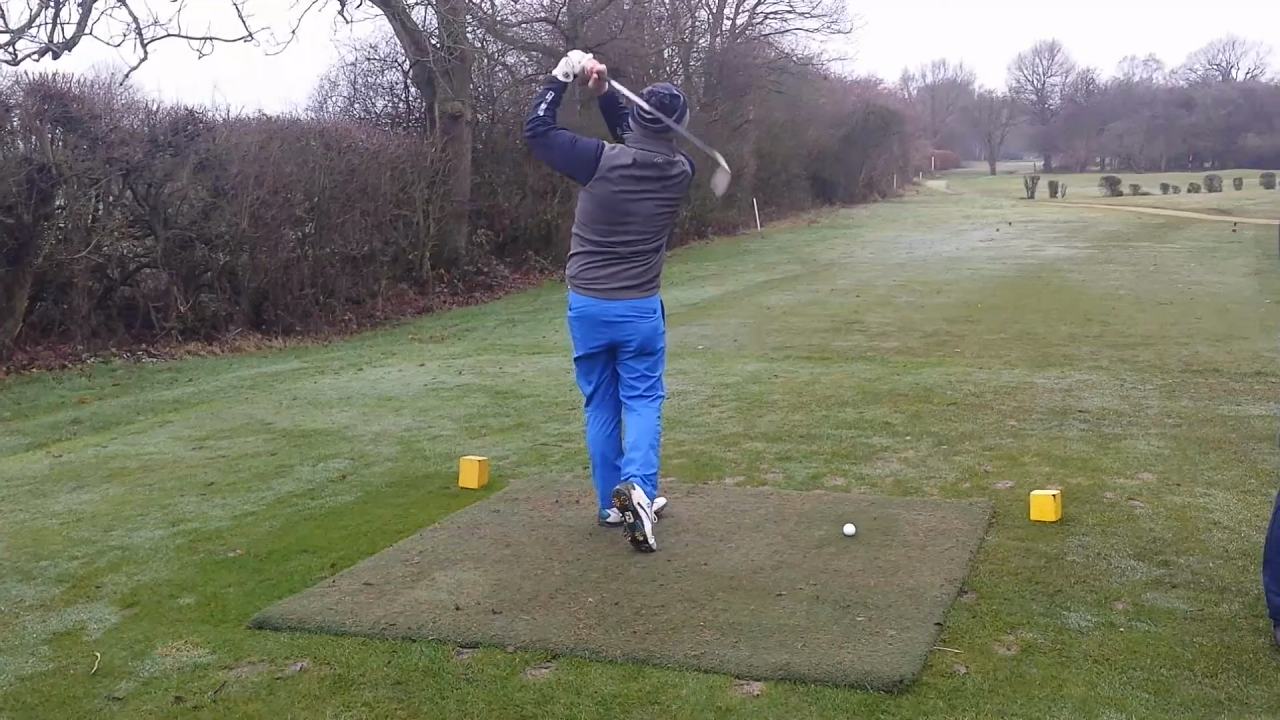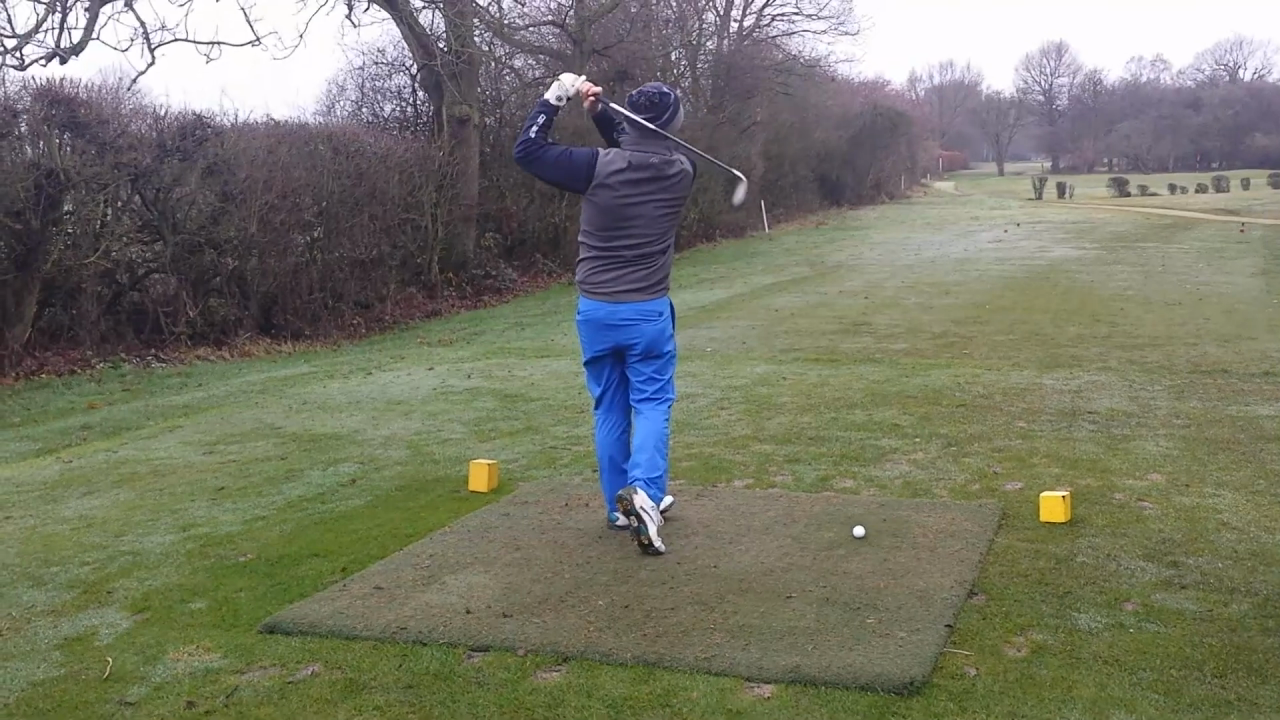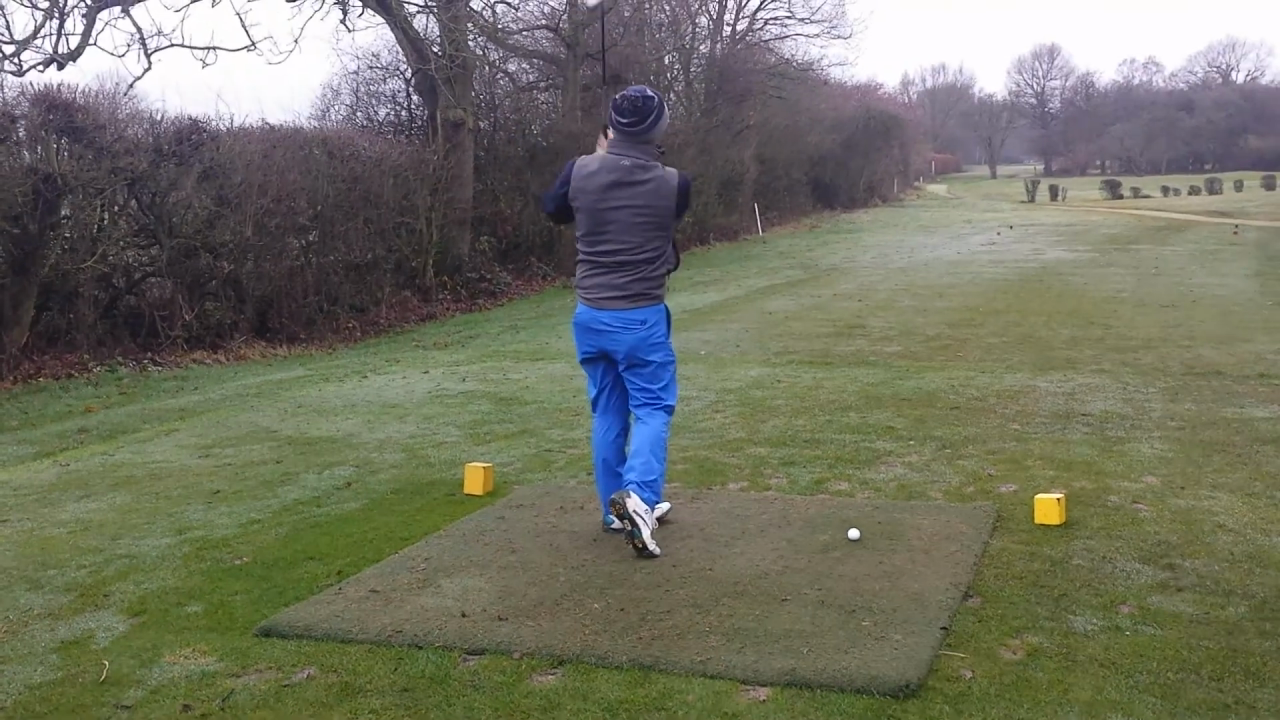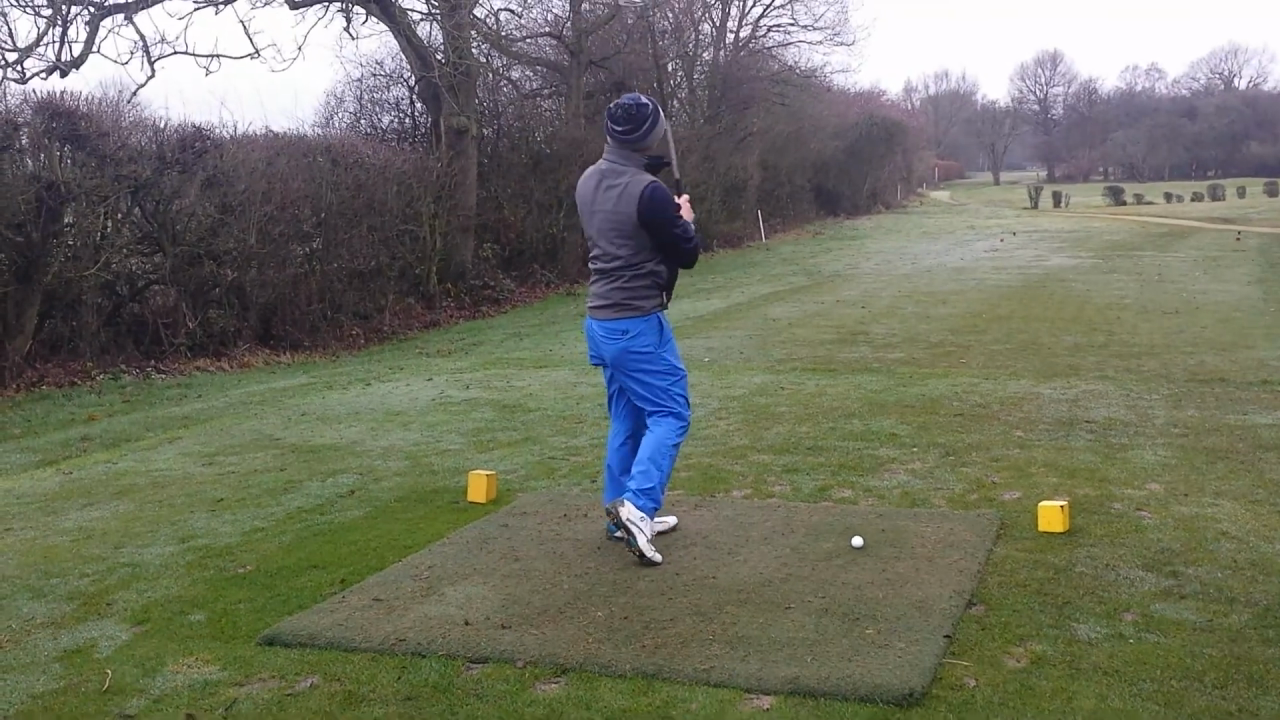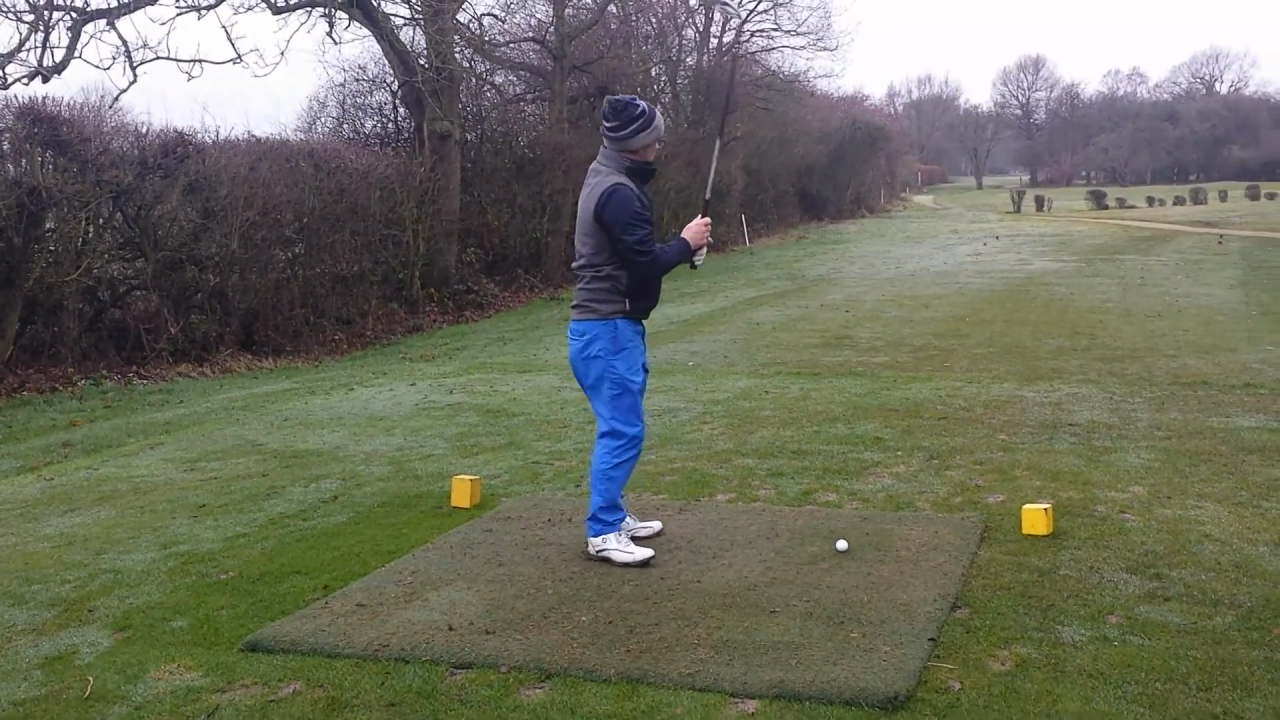
dt=0.4s
person 1, frame 1
left shoulder: (602, 161)
right shoulder: (680, 171)
left elbow: (535, 130)
right elbow: (636, 146)
left wrist: (562, 73)
right wrist: (606, 93)
left hip: (587, 305)
right hip: (639, 309)
left knee: (601, 404)
right knee: (643, 400)
left ankle: (611, 503)
right ankle: (639, 489)
person 1, frame 2
left shoulder: (598, 166)
right shoulder: (682, 171)
left elbow: (527, 152)
left wrist: (555, 96)
right wrist: (598, 110)
left hip: (596, 310)
right hip: (649, 311)
left knee: (609, 408)
right knee: (653, 404)
left ankle: (621, 504)
right ankle: (645, 492)
person 1, frame 3
left shoulder: (580, 172)
right shoulder: (672, 183)
left elbow: (553, 211)
left hip: (590, 315)
right hip: (640, 317)
left knee: (608, 412)
right knee: (653, 408)
left ankle: (616, 506)
right ankle: (639, 496)
person 1, frame 4
left shoulder: (590, 181)
right shoulder: (649, 191)
right elbow: (685, 255)
left wrist: (670, 223)
right wrist: (685, 221)
left hip: (603, 320)
right hip: (637, 323)
left knee: (627, 419)
right knee: (670, 415)
left ankle: (626, 513)
right ankle: (636, 506)
person 1, frame 5
left shoulder: (609, 181)
right shoulder: (619, 192)
right elbow: (644, 263)
left wrist: (682, 246)
right wrist: (687, 243)
left hip: (615, 324)
right hip: (607, 328)
left knee: (622, 425)
right knee: (622, 430)
left ankle: (611, 516)
right ankle: (603, 534)
